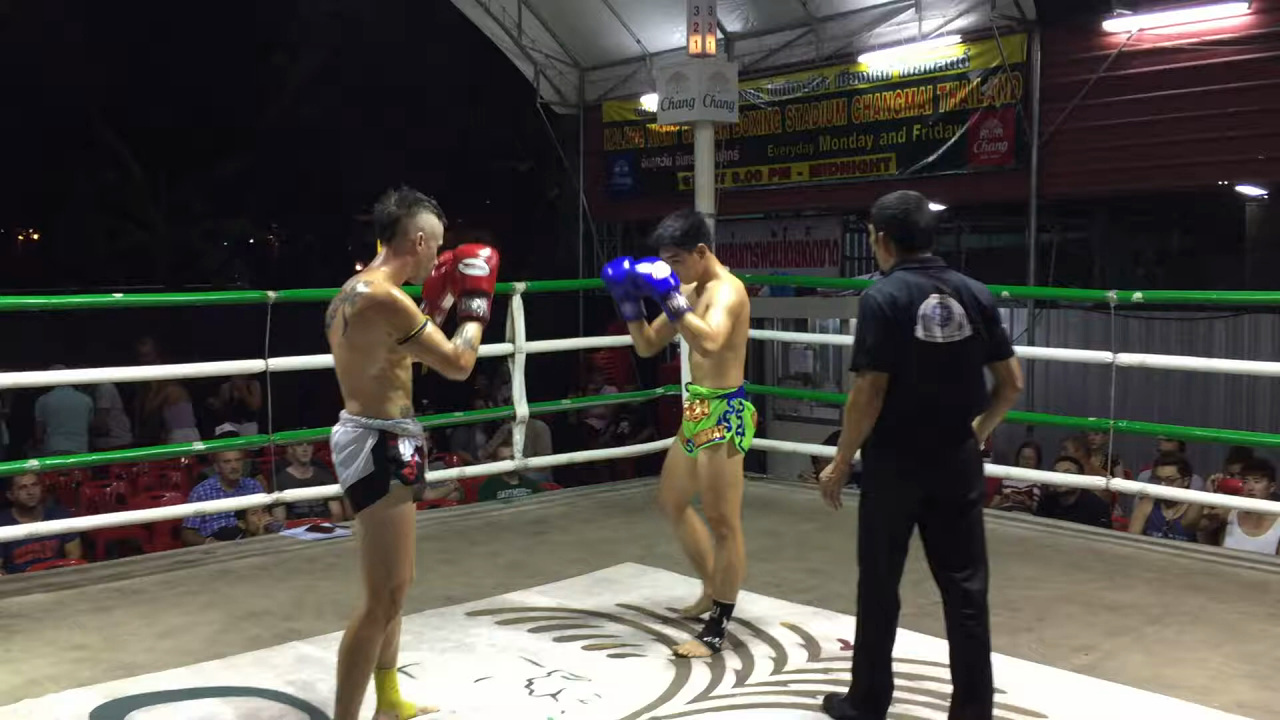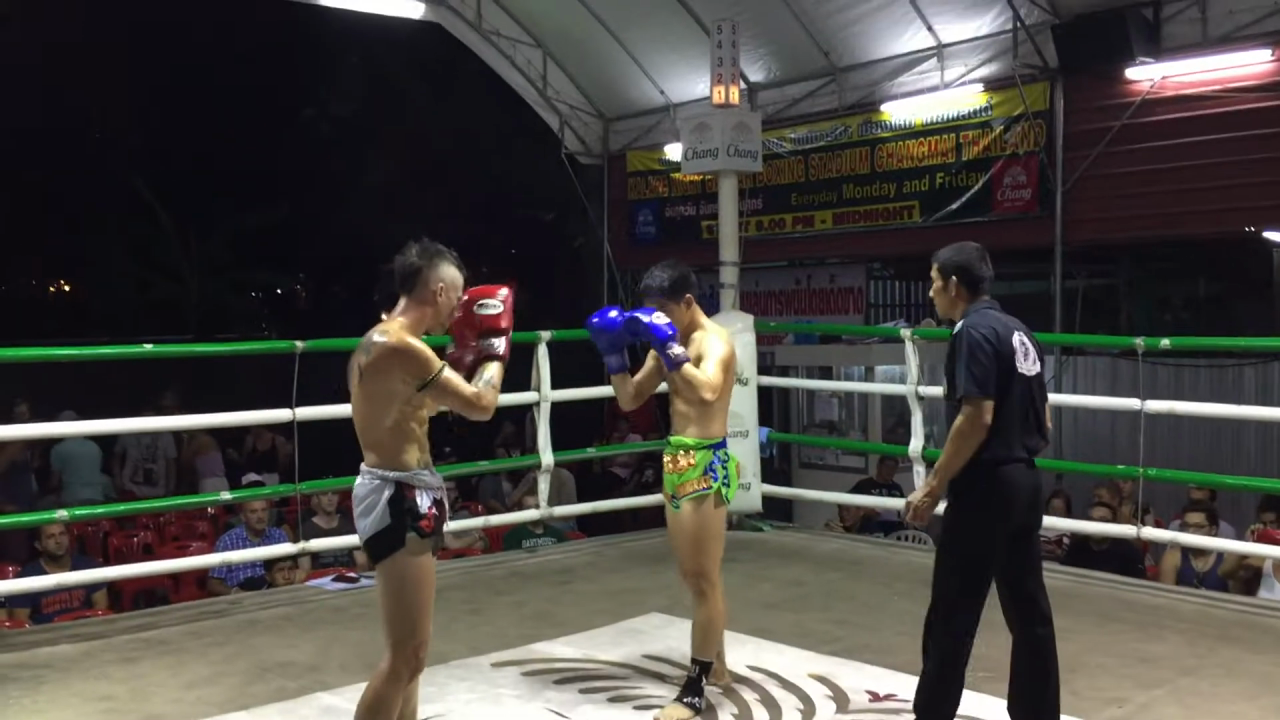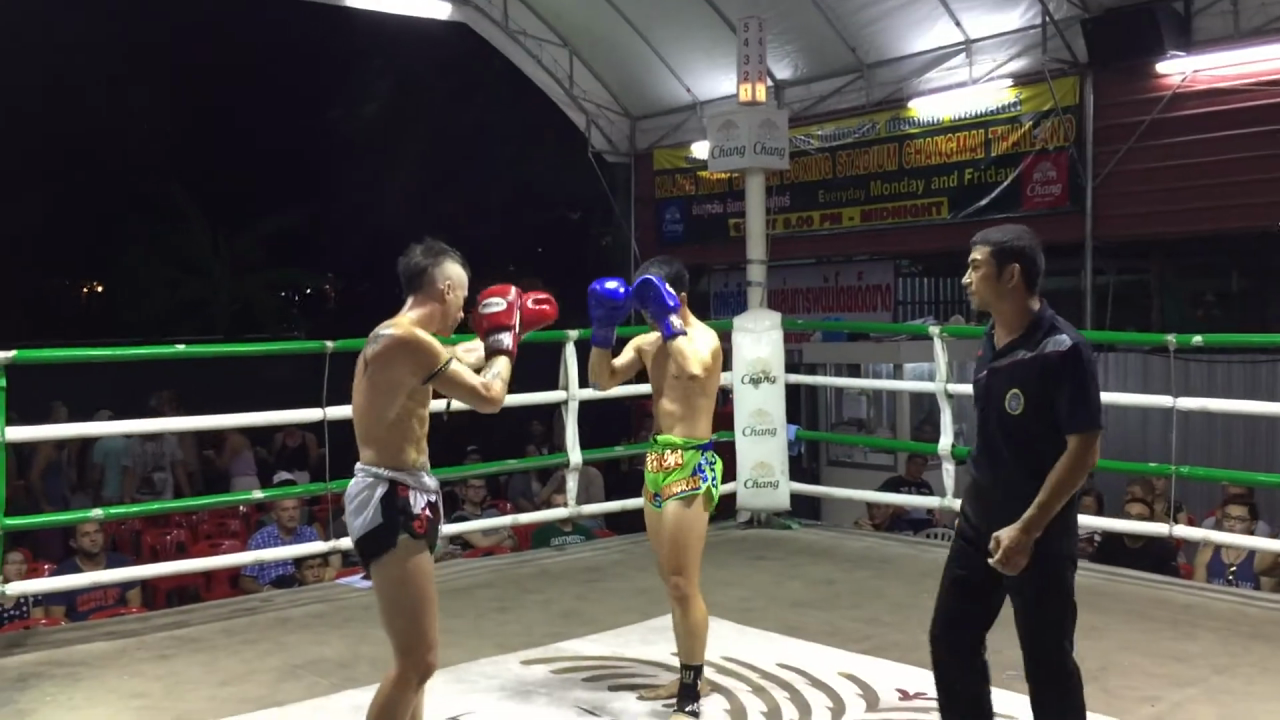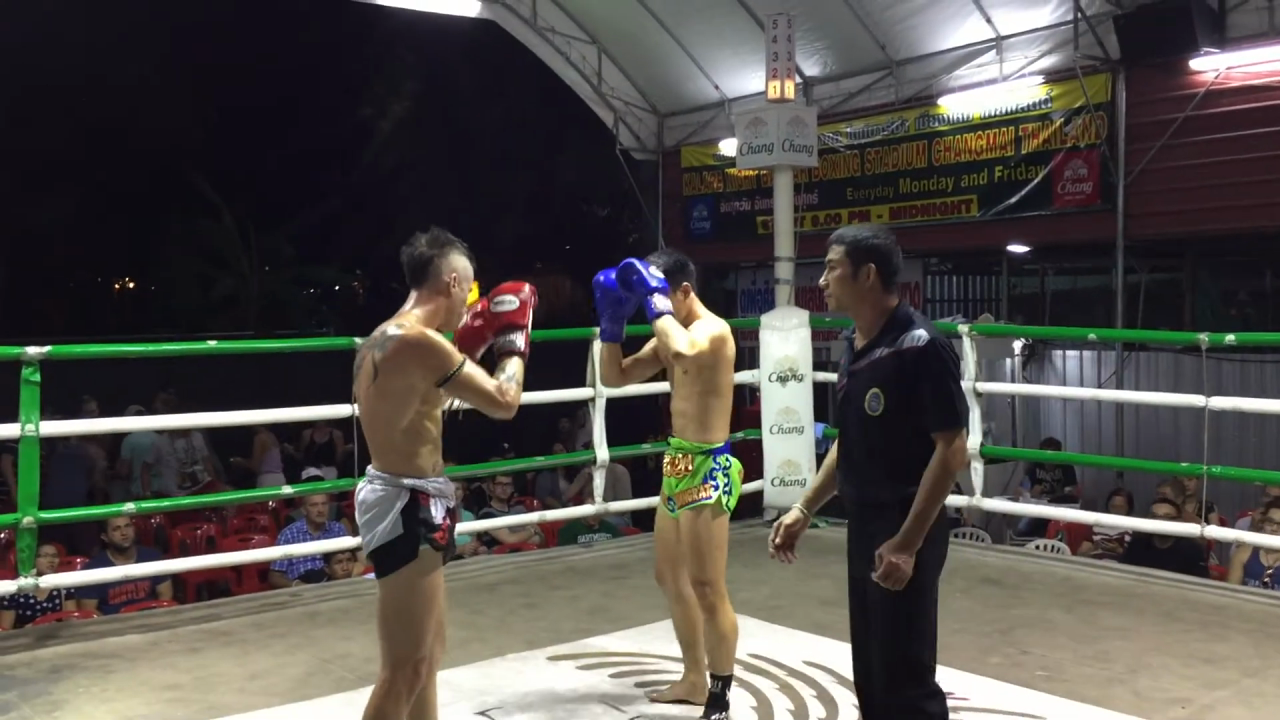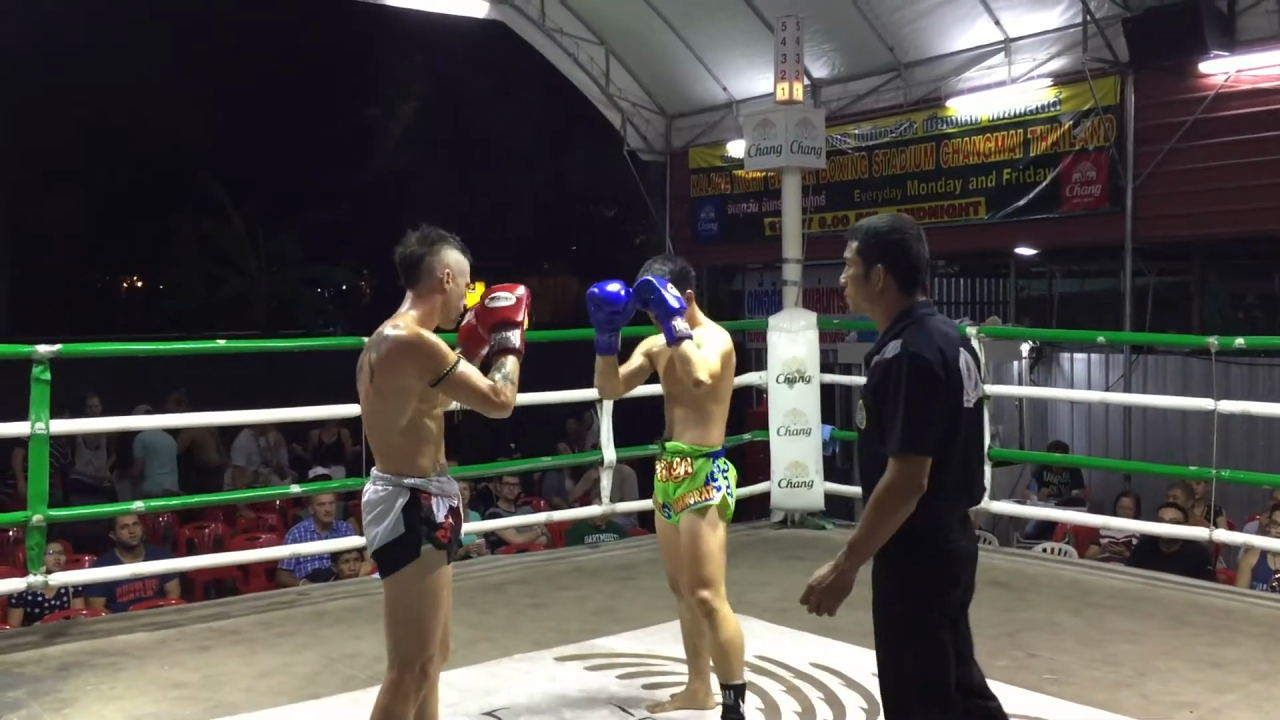
dt=1s
person 1, frame 1
left shoulder: (882, 298)
right shoulder: (975, 294)
left elbow: (869, 393)
right elbow: (1010, 384)
left wrist: (840, 462)
left hip: (894, 459)
right hip: (957, 458)
left knee: (879, 582)
right knee: (966, 586)
person 1, frame 2
left shoulder: (971, 331)
right shoulder: (1017, 331)
left elbow: (977, 418)
right elbow: (1041, 420)
left wrist: (932, 487)
left hip: (987, 486)
right hip: (1024, 482)
left knee: (951, 614)
right knee: (1029, 611)
person 1, frame 3
left shoulder: (1062, 349)
right shoulder: (989, 341)
left elbow: (1083, 451)
left wrist: (1027, 529)
left hip: (1040, 525)
right hip: (981, 516)
left knee: (1047, 655)
right knee: (950, 637)
person 1, frame 4
left shoulder: (921, 347)
right shoulder: (855, 346)
left elbow: (951, 450)
left wrist: (907, 540)
right wrist: (804, 508)
left hip: (906, 537)
right hip: (866, 530)
right knee: (872, 676)
person 1, frame 5
left shoulder: (907, 354)
right shoulder: (945, 336)
left elbow: (907, 479)
left wrist: (844, 566)
left hip: (917, 553)
right hip: (948, 542)
person 2, frame 1
left shoulder: (354, 290)
right shoulder: (385, 298)
right elbow: (457, 364)
left wrist: (436, 301)
right wrist: (475, 302)
left hip: (371, 438)
right hip: (379, 446)
left knee: (396, 581)
right knee: (384, 594)
person 2, frame 2
left shoulder: (378, 341)
right shoulder: (402, 348)
left elbow: (420, 399)
right elbow: (480, 405)
left wrist: (466, 339)
right wrist: (496, 337)
left hip: (397, 494)
right hip: (399, 500)
left knee: (411, 646)
right knee: (406, 654)
person 2, frame 3
left shoulder: (393, 338)
right shoulder: (408, 340)
left elbow: (464, 359)
right elbow: (488, 397)
left wrist: (516, 324)
right wrist: (503, 335)
left hip: (395, 497)
right hip: (393, 502)
left knee: (417, 648)
right knee: (417, 659)
person 2, frame 4
left shoulder: (383, 338)
right shoulder: (417, 341)
right elbow: (504, 401)
left wrist: (472, 342)
right wrist: (512, 335)
left hip: (401, 498)
right hip: (408, 506)
left knee: (428, 650)
right knee: (404, 668)
person 2, frame 5
left shoulder: (396, 340)
right shoulder: (412, 342)
right elbow: (498, 400)
left wrist: (476, 343)
right wrist: (507, 333)
left hip: (423, 506)
right hip: (414, 508)
left knee: (432, 654)
right knee: (410, 670)
person 3, frame 1
left shoulder: (727, 291)
right shoulder: (688, 293)
left elbow: (710, 344)
right elbow: (646, 346)
left wrist: (669, 295)
right wrist: (630, 301)
left hip: (723, 413)
right hip: (696, 409)
left knee: (722, 523)
right knee: (671, 502)
left ankle: (716, 630)
right ankle: (712, 588)
person 3, frame 2
left shoulder: (715, 341)
right shoulder: (666, 343)
left elbow: (708, 395)
right elbow: (629, 400)
left wrist: (670, 348)
right wrist: (614, 352)
left hip: (706, 465)
right hip: (677, 461)
left knee: (702, 579)
right knee: (694, 573)
right ankle: (714, 664)
person 3, frame 3
left shoulder: (702, 337)
right shoulder: (646, 342)
left elbow: (693, 373)
right elbow: (600, 380)
left wrist: (668, 320)
right wrist: (603, 328)
left hip: (691, 465)
right hip: (657, 462)
left knee: (683, 583)
right knee: (672, 579)
right ankle: (689, 677)
person 3, frame 4
left shoulder: (712, 329)
right shoulder: (669, 336)
left elbow: (681, 352)
right elbow: (613, 378)
left wrist: (655, 299)
right wrist: (611, 323)
left hip: (706, 469)
right hip: (677, 465)
left knee: (707, 589)
right knee: (669, 578)
right ankle: (695, 679)
person 3, frame 5
left shoulder: (713, 338)
right shoulder: (654, 346)
left elbow: (701, 378)
right elbow: (608, 388)
left wrist: (673, 323)
right wrist: (606, 332)
left hip: (703, 474)
right hip: (668, 471)
left knee: (706, 595)
right knee: (681, 589)
